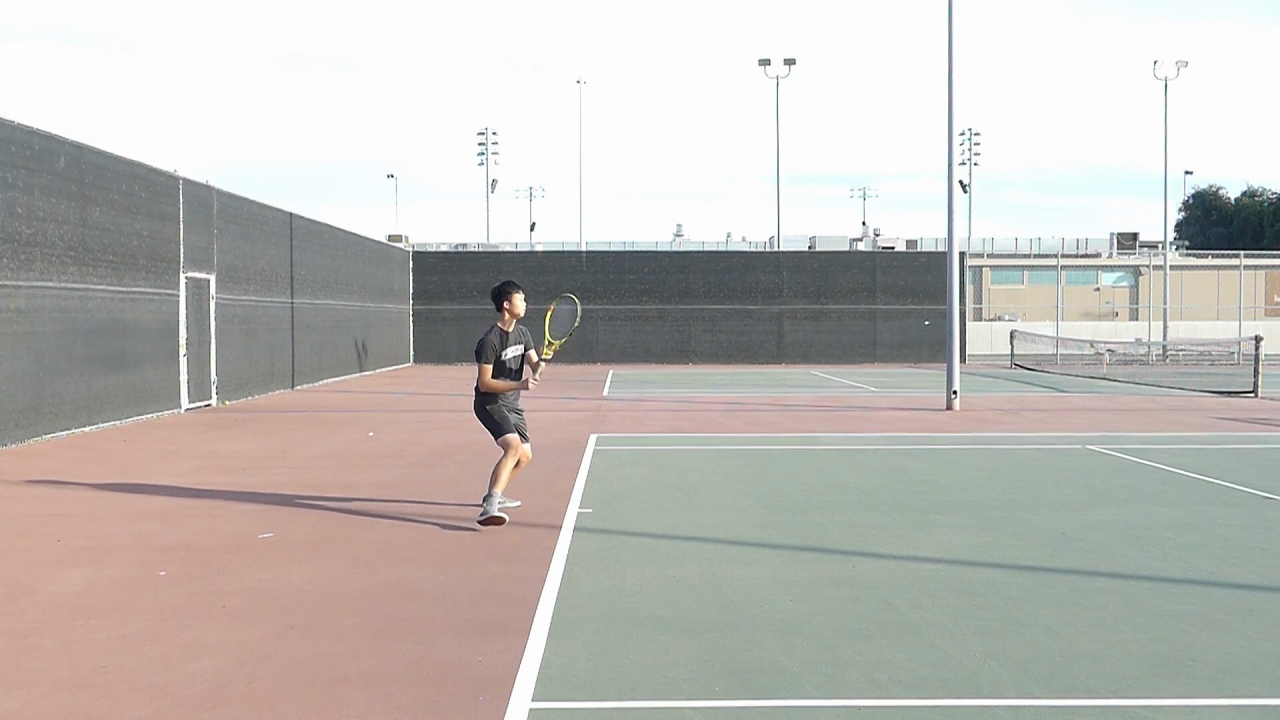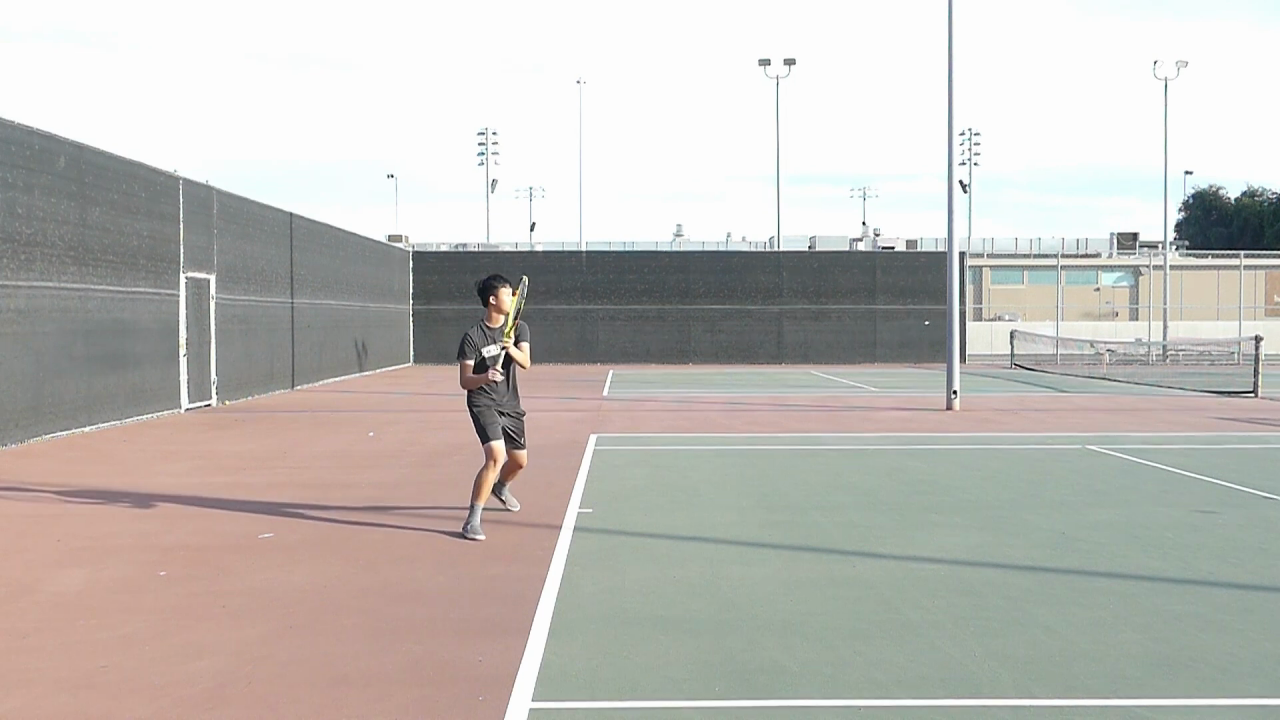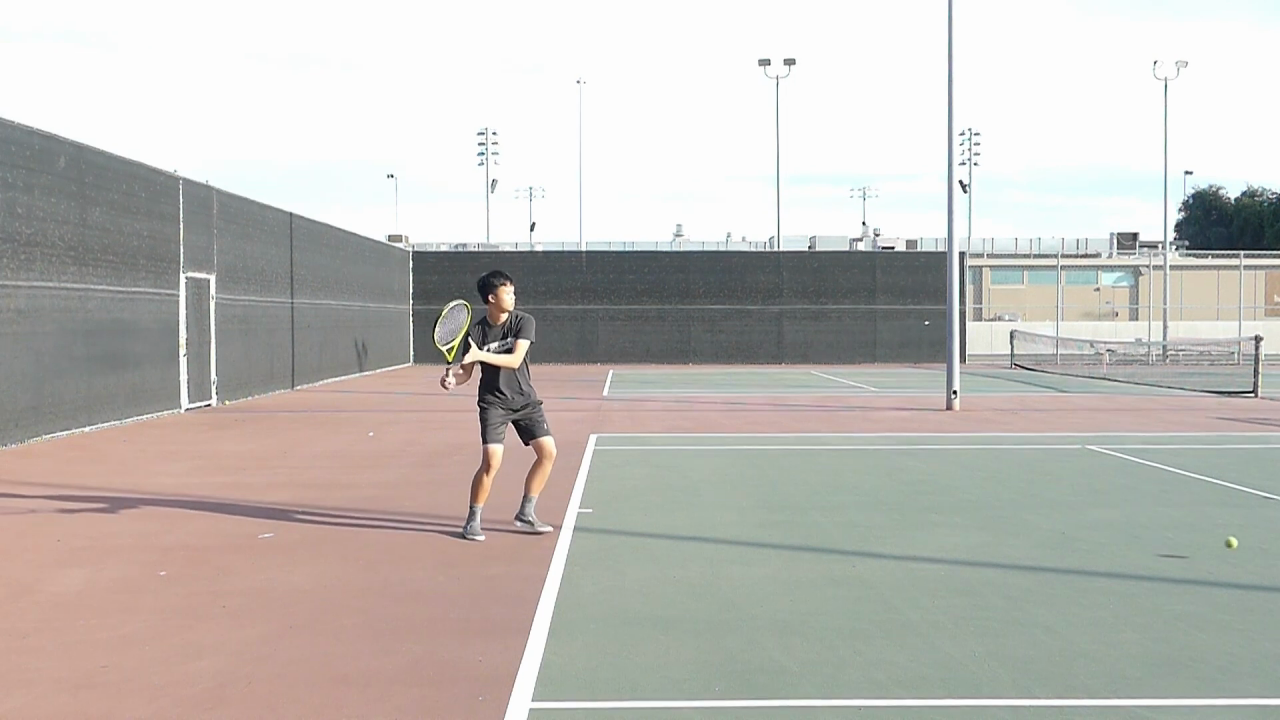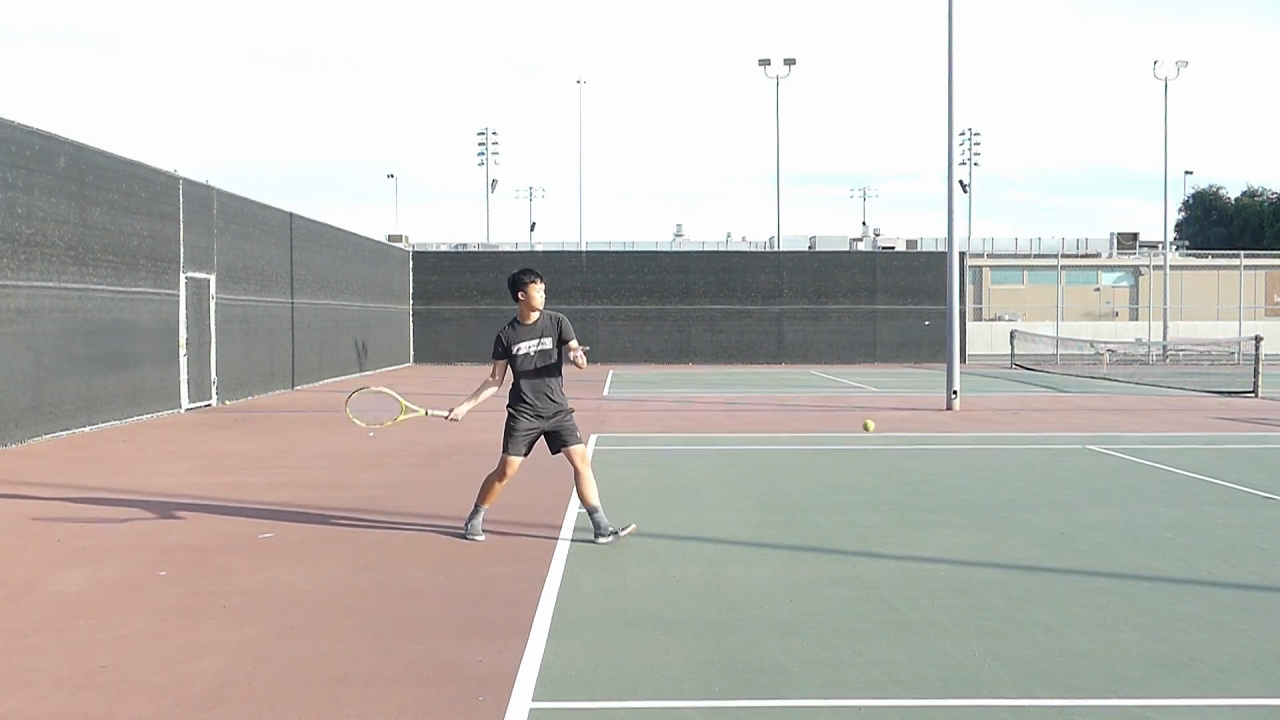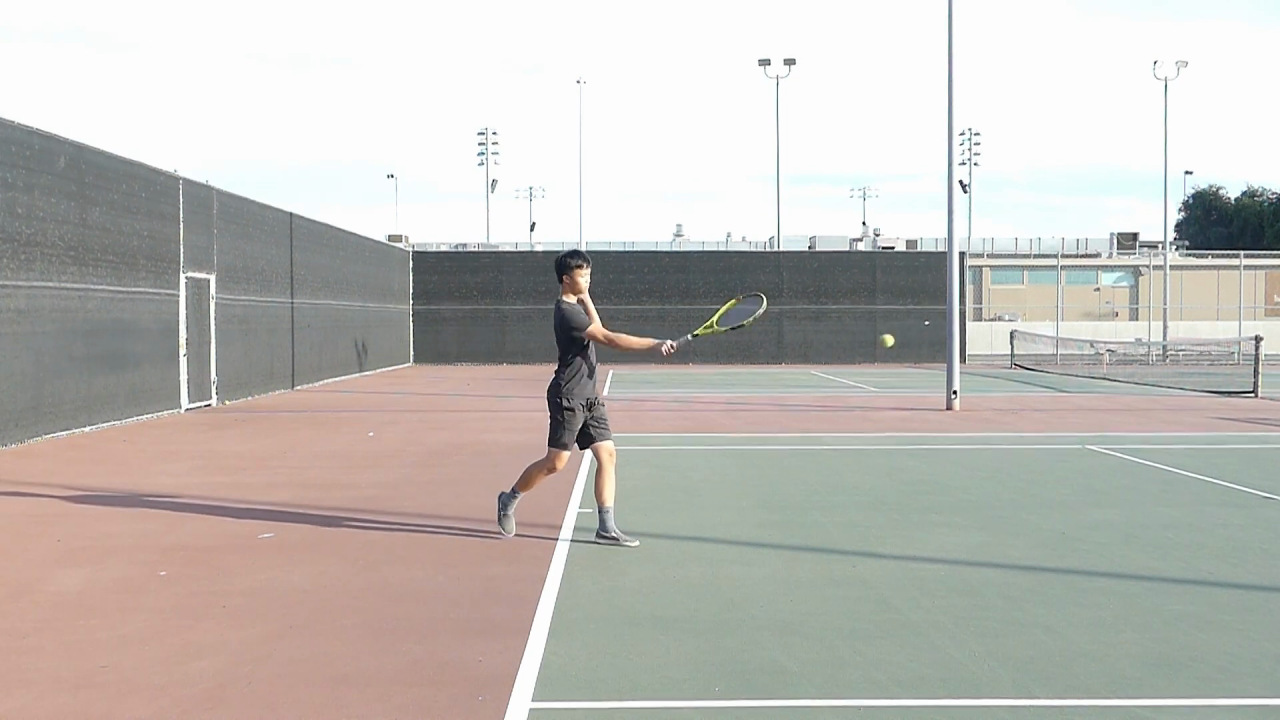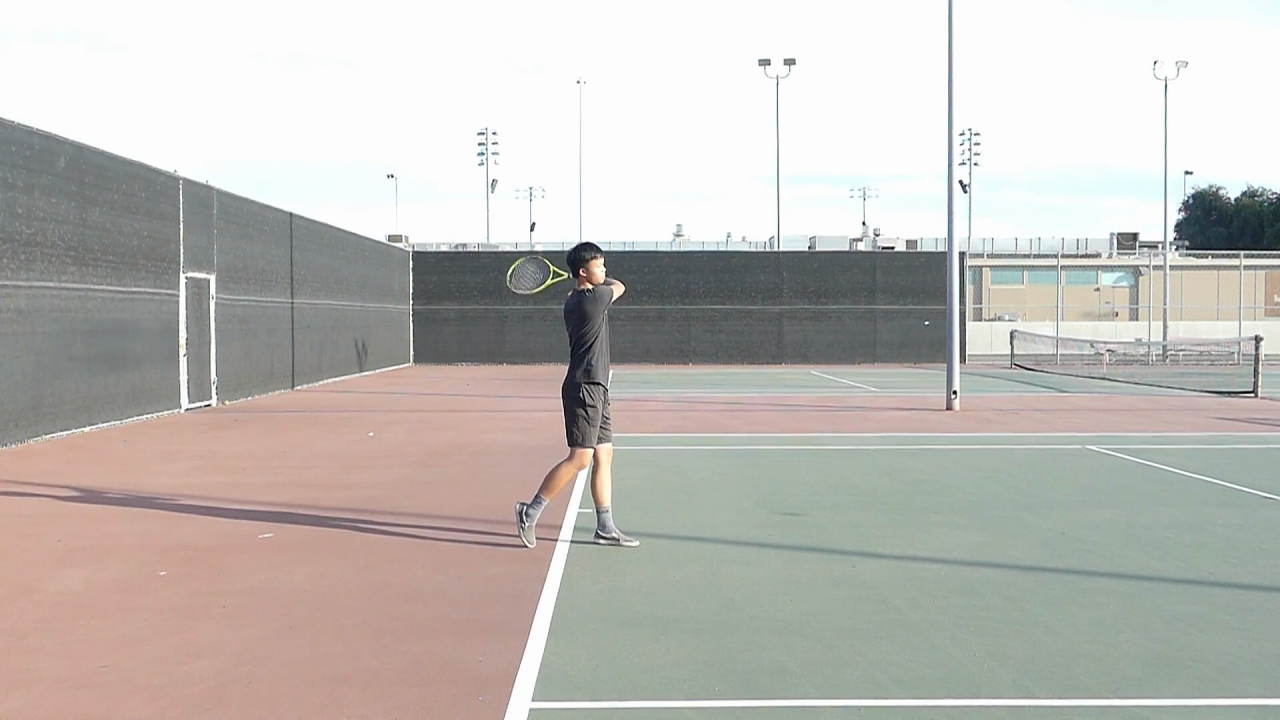
dt=0.5s
person 1, frame 1
left shoulder: (523, 333)
right shoulder: (489, 341)
left elbow: (535, 366)
right elbow: (484, 383)
left wrist: (543, 360)
right wrist: (519, 384)
left hip: (511, 404)
right hip: (490, 404)
left knee: (525, 455)
right knee: (514, 448)
left ankle: (494, 496)
right ankle: (489, 509)
person 1, frame 2
left shoulder: (519, 327)
right shoulder: (472, 336)
left elbow: (526, 362)
right elbow: (464, 381)
left wrist: (510, 349)
right wrist: (483, 377)
left hip: (511, 405)
right hip: (484, 404)
left knee: (519, 461)
right knee: (496, 456)
left ankle: (500, 487)
right ankle: (472, 520)
person 1, frame 3
left shoulder: (524, 321)
right shoulder: (474, 332)
left elbow: (515, 360)
right elbow: (466, 372)
left wrist: (481, 355)
right wrist: (452, 378)
left hip: (525, 399)
right hip: (494, 403)
left knee: (548, 451)
right knee: (491, 461)
left ankle: (526, 513)
right ankle: (473, 520)
person 1, frame 4
left shoulder: (557, 322)
right shoulder: (506, 336)
left elbow: (581, 362)
right elbow: (494, 381)
left wrist: (578, 354)
right wrist: (465, 405)
left hip: (557, 409)
right hip: (524, 412)
left knee: (581, 460)
right knee: (505, 470)
left ankle: (602, 528)
right ankle: (474, 519)
person 1, frame 5
left shoulder: (576, 307)
right shoulder: (567, 313)
left elbow: (601, 333)
right elbow: (609, 338)
left wrist: (585, 298)
right wrist: (655, 344)
left hip: (589, 397)
right hip: (568, 397)
left knee: (607, 456)
right knee: (556, 462)
left ankle: (606, 528)
right ankle: (510, 500)
person 1, frame 6
left shoulder: (573, 303)
right shoulder: (594, 297)
right elbow: (619, 286)
right wrist: (601, 281)
left hip: (593, 389)
right hip: (585, 388)
left knee: (603, 455)
right knee: (580, 458)
left ankle: (606, 528)
right ankle: (530, 512)
